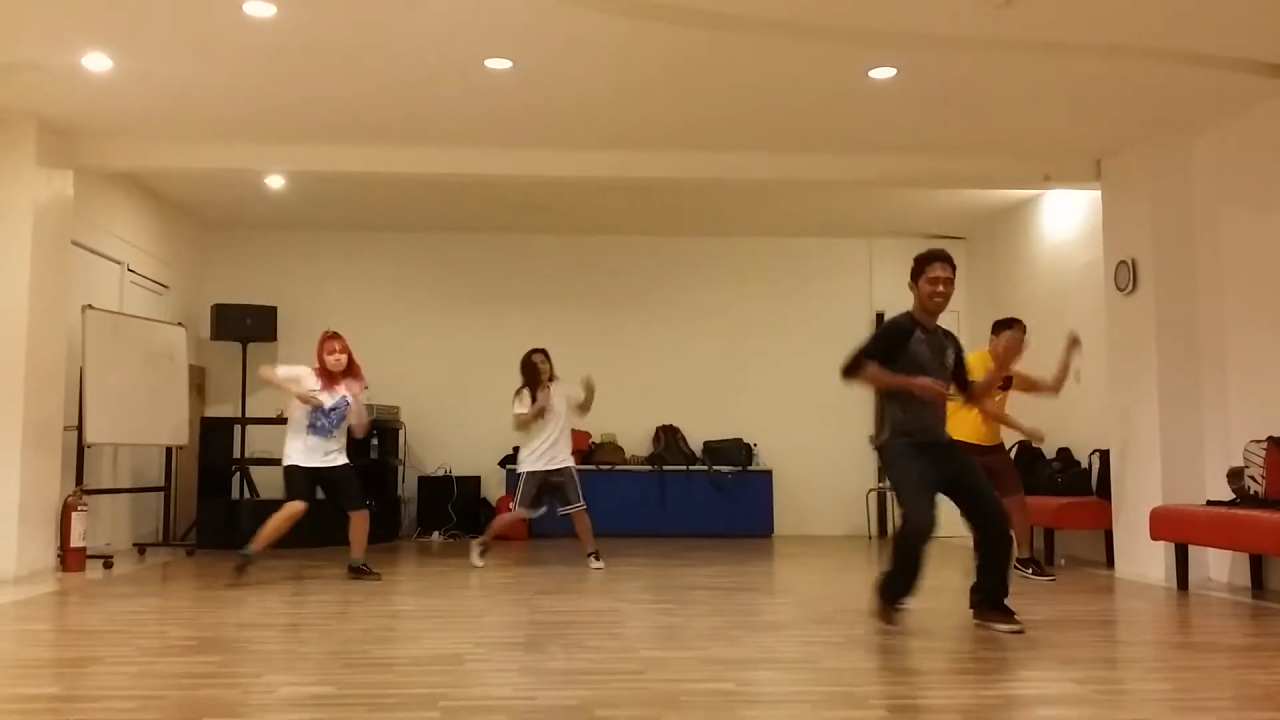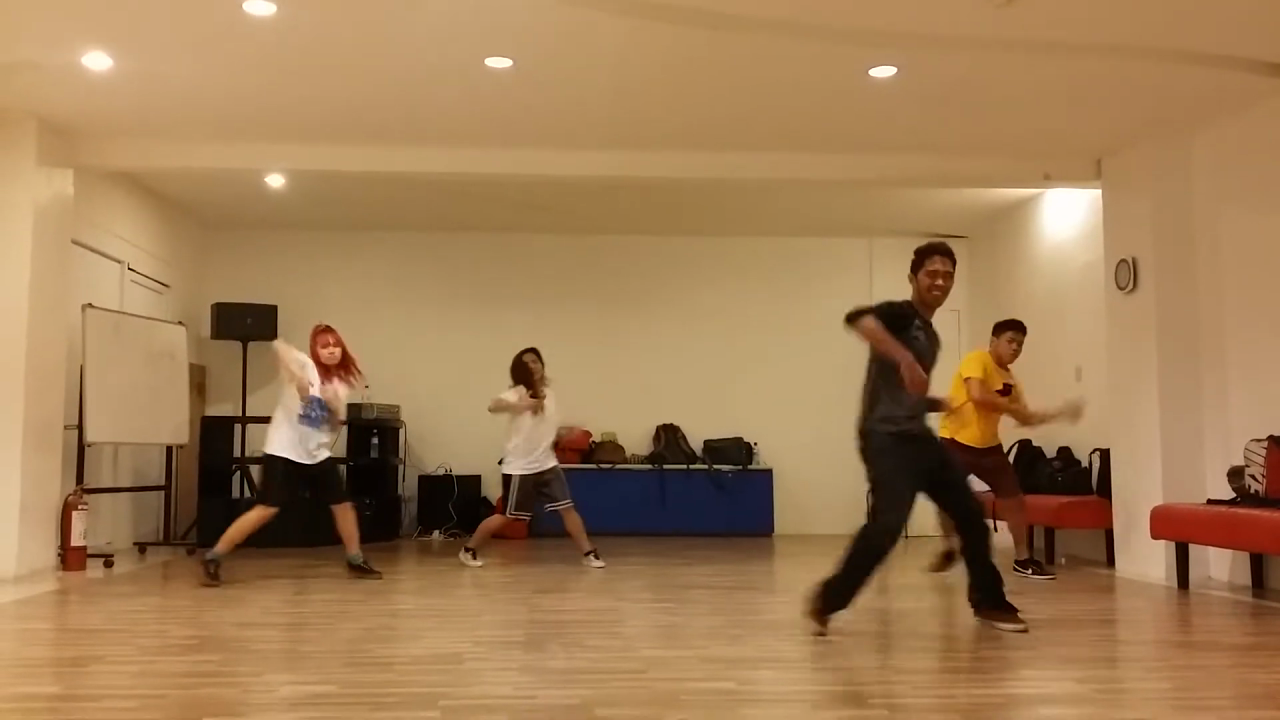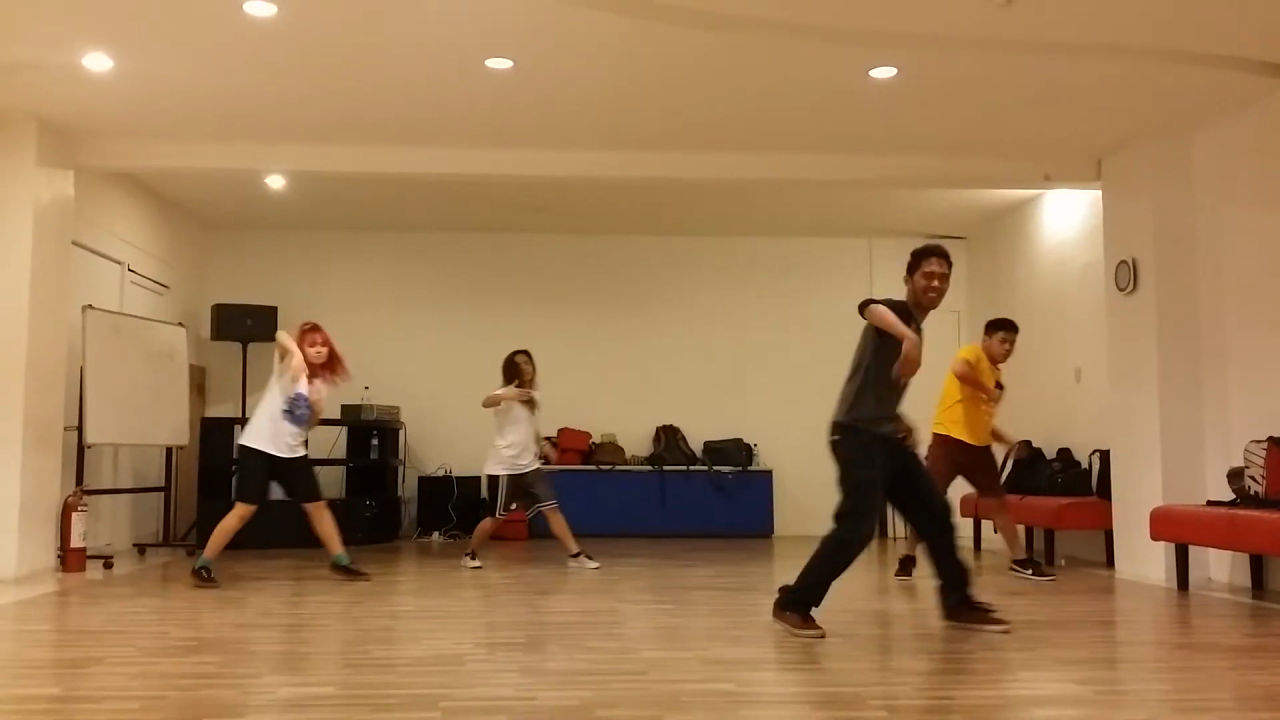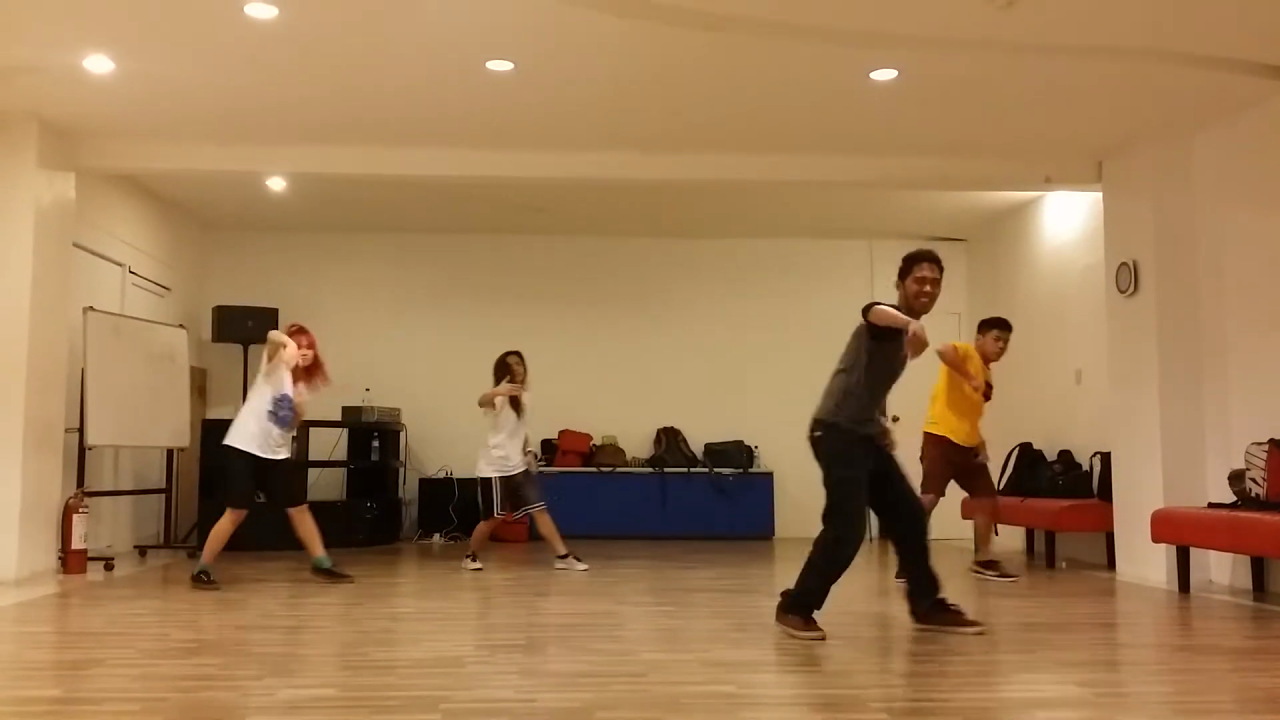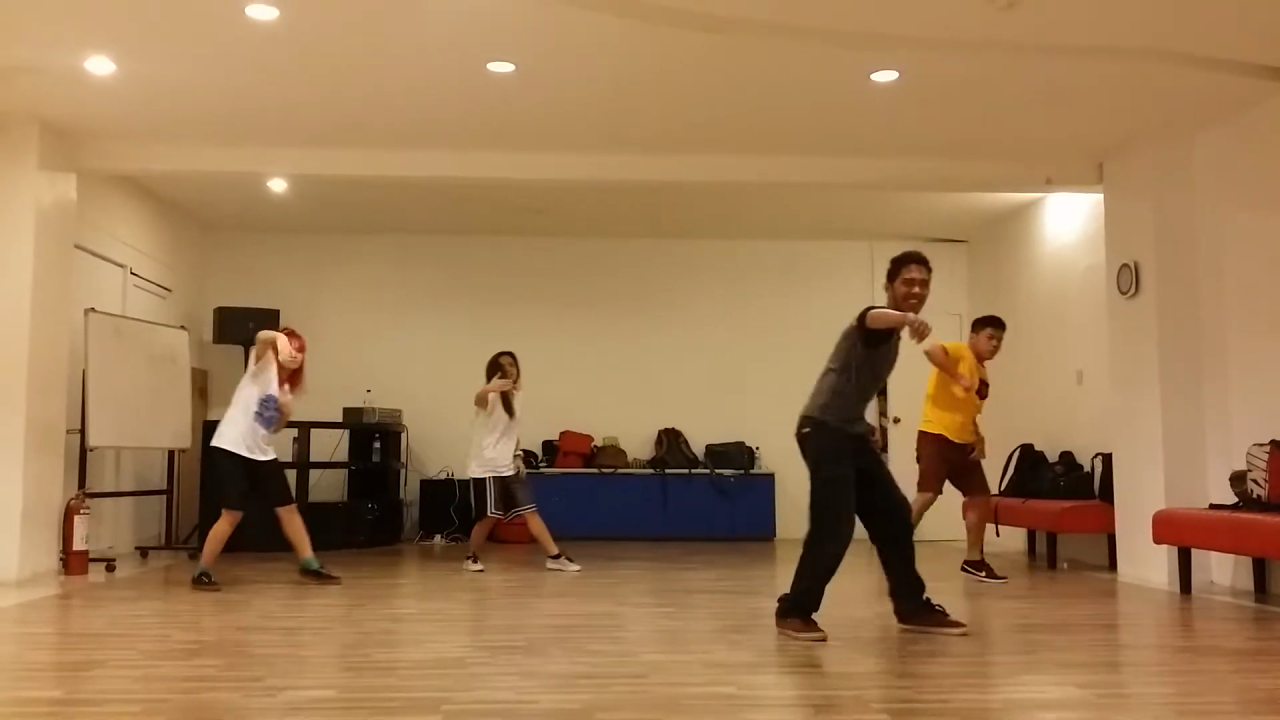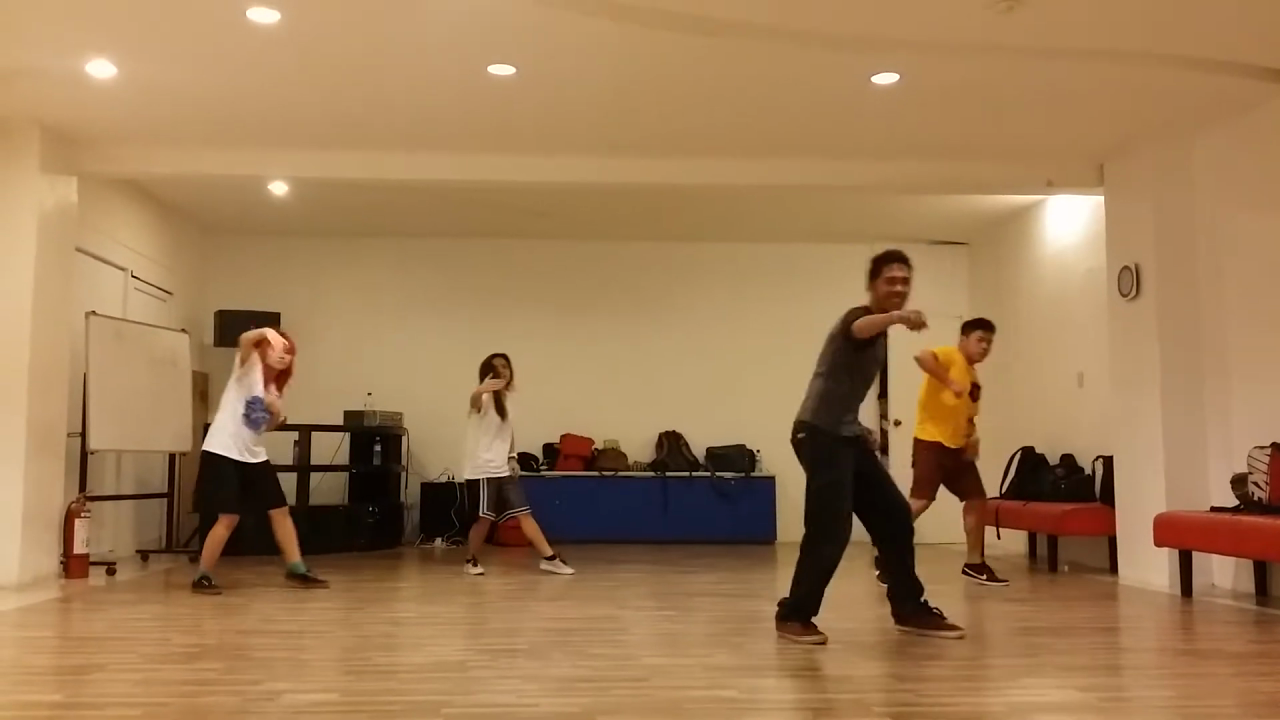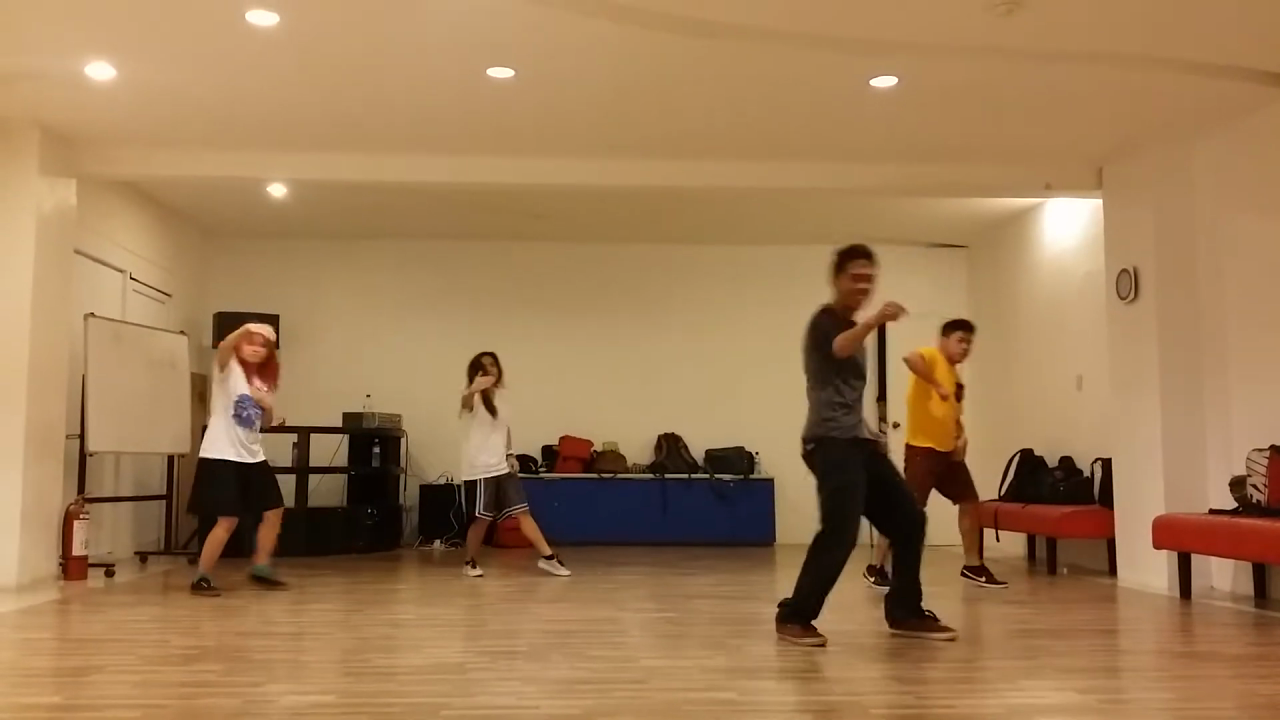
dt=0.1s
person 1, frame 1
left shoulder: (948, 342)
right shoulder: (897, 329)
left elbow: (973, 394)
right elbow: (853, 367)
left wrist: (1000, 369)
right wrist: (913, 383)
left hip: (941, 444)
right hip: (901, 446)
left knee: (993, 518)
right knee: (918, 520)
left ankle: (989, 603)
right ankle: (890, 594)
person 1, frame 2
left shoulder: (927, 327)
right shoulder: (903, 314)
right elbow: (857, 319)
left wrist: (938, 404)
right wrist: (903, 358)
left hip: (919, 436)
right hip: (885, 437)
left knee: (969, 513)
right knee: (887, 521)
left ankle: (988, 600)
right ankle: (829, 597)
person 1, frame 3
left shoulder: (912, 329)
right shoulder: (895, 313)
right elbow: (869, 307)
left wrist: (899, 423)
right wrist: (907, 336)
left hip: (886, 436)
right hip: (855, 434)
left knee: (935, 513)
right knee: (856, 527)
left ankle: (958, 602)
right ankle: (793, 605)
person 1, frame 4
left shoulder: (899, 334)
right shoulder: (890, 320)
right elbow: (873, 313)
left wrist: (879, 424)
right wrist: (909, 323)
left hip: (863, 435)
right hip: (838, 432)
left knee: (908, 515)
right knee: (847, 527)
left ankle: (926, 605)
right ankle: (795, 609)
person 1, frame 5
left shoulder: (891, 334)
right shoulder: (883, 322)
right elbow: (870, 317)
left wrist: (864, 426)
right wrist: (908, 319)
left hip: (850, 434)
right hip: (825, 430)
left knee: (895, 516)
right knee: (834, 528)
left ankle: (912, 606)
right ankle: (793, 611)
person 1, frame 6
left shoulder: (877, 331)
right shoulder: (862, 318)
right elbow: (860, 329)
right wrist: (896, 318)
left hip: (846, 436)
right hip: (820, 434)
left knee: (895, 517)
right knee: (832, 528)
left ankle: (909, 607)
right ankle: (794, 614)
person 1, frame 7
left shoulder: (853, 326)
right shoulder: (826, 320)
right elbow: (838, 349)
right wrist: (877, 318)
left hip: (857, 440)
right hip: (831, 441)
left knee: (908, 518)
right knee: (840, 531)
left ankle: (904, 611)
right ankle: (794, 616)
person 2, frame 1
left shoulder: (1012, 375)
right shoulder: (975, 362)
left elbow: (1053, 388)
right elbow: (986, 405)
left wrist: (1067, 354)
right wrist: (1024, 429)
left hip: (992, 445)
right hip: (961, 442)
left knee: (1016, 500)
left ankle: (1024, 558)
person 2, frame 2
left shoulder: (1009, 380)
right shoulder: (975, 360)
left elbow: (1025, 419)
right elbow: (976, 395)
left wrist: (1059, 413)
right wrist: (1012, 406)
left hip: (988, 447)
right hip: (956, 443)
left knee: (1013, 500)
left ankle: (1023, 559)
right ankle: (949, 549)
person 2, frame 3
left shoulder: (996, 377)
right shoulder: (972, 354)
right elbow: (959, 369)
left wrist: (1007, 440)
right wrist: (987, 392)
left hip: (979, 446)
right hip: (948, 440)
left knee: (1000, 500)
left ankle: (1021, 560)
right ankle: (909, 556)
person 2, frame 4
left shoulder: (986, 375)
right shoulder: (965, 354)
right elbow: (943, 351)
left wrist: (980, 442)
right wrist: (970, 380)
left hip: (967, 445)
right hip: (940, 439)
left knee: (986, 498)
right knee: (930, 498)
left ankle: (984, 559)
person 2, frame 5
left shoulder: (982, 373)
right shoulder: (958, 352)
right elbow: (931, 350)
left wrist: (979, 438)
right wrist: (957, 378)
left hip: (963, 443)
right hip: (935, 437)
left knee: (980, 499)
right knee: (926, 497)
left ankle: (974, 560)
person 2, frame 6
left shoulder: (973, 377)
right shoulder: (947, 357)
right elbow: (921, 357)
left wrist: (973, 437)
right wrist: (948, 384)
left hip: (957, 447)
right hip: (930, 443)
left knee: (977, 500)
right knee: (919, 503)
left ankle: (975, 564)
person 2, frame 7
left shoulder: (955, 376)
right shoulder: (933, 359)
right elbow: (910, 358)
left wrist: (962, 437)
right wrist: (936, 385)
left hip: (948, 451)
right hip: (922, 448)
left knee: (970, 503)
left ankle: (973, 566)
right ankle: (875, 567)
person 3, frame 1
left shoulder: (351, 390)
right shoulder: (305, 376)
left elbow: (360, 432)
right elbow: (265, 373)
left wrist: (359, 404)
right wrist: (297, 392)
left hip: (334, 460)
right hip: (299, 458)
left knee: (360, 511)
right knee: (295, 508)
left ankle: (357, 564)
right ankle: (249, 554)
person 3, frame 2
left shoulder: (340, 386)
right shoulder: (304, 366)
right elbow: (279, 346)
left wrist: (335, 408)
right wrist: (297, 375)
left hip: (317, 455)
right hip: (282, 452)
left knee: (343, 506)
right knee: (266, 510)
left ankle: (356, 561)
right ankle: (212, 558)
person 3, frame 3
left shoulder: (322, 382)
right shoulder: (290, 362)
right elbow: (280, 336)
left wrist: (317, 407)
right wrist: (294, 350)
left hip: (293, 452)
right hip: (259, 446)
left knee: (317, 506)
right knee: (245, 508)
left ankle: (340, 562)
right ankle: (203, 565)
person 3, frame 4
left shoulder: (301, 386)
right shoulder: (276, 363)
right elbow: (272, 338)
left wrist: (298, 411)
right wrist: (287, 340)
left hip: (275, 453)
right hip: (242, 447)
left knee: (298, 508)
right knee: (237, 512)
left ankle: (323, 564)
right ankle: (201, 571)
person 3, frame 5
left shoulder: (287, 387)
right shoulder: (263, 364)
right elbow: (261, 337)
left wrist: (285, 412)
right wrist: (279, 338)
left hip: (262, 454)
right hip: (231, 449)
left knee: (288, 509)
right knee: (232, 514)
left ankle: (310, 566)
right ankle: (201, 572)
person 3, frame 6
left shoulder: (276, 385)
right shoulder: (248, 366)
right elbow: (245, 339)
left wrist: (276, 412)
right wrist: (268, 333)
left hip: (255, 456)
right hip: (223, 453)
left knee: (280, 512)
right knee: (229, 519)
left ankle: (297, 569)
right ankle: (202, 577)
person 3, frame 7
left shoulder: (264, 382)
right shoulder: (228, 368)
right elbow: (223, 347)
left wrist: (268, 406)
right wrist: (246, 329)
left hip: (253, 457)
right hip: (221, 456)
left knee: (274, 511)
right knee: (228, 521)
left ankle: (260, 570)
right ankle: (201, 578)
person 4, frame 1
left shoulder: (560, 389)
right shoulder: (524, 395)
left elbow: (582, 410)
right elbow: (519, 424)
left wrist: (589, 395)
right wrist: (538, 406)
left hip: (560, 461)
right hip: (532, 463)
left knee: (578, 509)
right knee: (519, 512)
left ankle: (592, 554)
right ankle: (481, 544)
person 4, frame 2
left shoulder: (548, 393)
right shoulder: (517, 393)
right elbow: (493, 407)
right wrist: (521, 405)
left hip: (546, 463)
right hip: (520, 465)
left knee: (566, 508)
right knee: (507, 515)
left ankle: (588, 553)
right ankle: (469, 549)
person 4, frame 3
left shoulder: (534, 395)
right shoulder: (508, 393)
right elbow: (486, 402)
left wrist: (542, 444)
right wrist: (507, 396)
left hip: (530, 465)
right hip: (504, 466)
left knee: (551, 509)
right knee: (497, 516)
left ankle: (576, 554)
right ankle: (470, 553)
person 4, frame 4
left shoulder: (523, 397)
right shoulder: (498, 397)
right elbow: (483, 402)
left wrist: (528, 452)
right wrist: (495, 392)
left hip: (518, 466)
right hip: (494, 467)
left knee: (539, 510)
right knee: (494, 516)
left ankle: (563, 556)
right ankle: (471, 556)
person 4, frame 5
left shoulder: (514, 397)
right shoulder: (491, 396)
right elbow: (478, 400)
left wrist: (517, 455)
right wrist: (489, 388)
left hip: (510, 468)
right hip: (487, 467)
left knee: (530, 511)
right knee: (489, 517)
left ankle: (555, 556)
right ankle: (471, 557)
person 4, frame 6
left shoulder: (507, 399)
right shoulder: (483, 398)
right elbow: (475, 403)
left wrist: (511, 457)
right wrist: (483, 389)
left hip: (504, 469)
right hip: (482, 469)
left knee: (524, 513)
right knee: (485, 517)
left ankle: (549, 558)
right ankle: (471, 560)
person 4, frame 7
left shoulder: (499, 397)
right shoulder: (474, 398)
right elbow: (465, 402)
left wrist: (510, 454)
right wrist: (473, 389)
left hip: (503, 468)
right hip: (480, 469)
left knee: (523, 512)
right knee: (481, 518)
left ankle: (548, 557)
right ankle: (470, 562)
